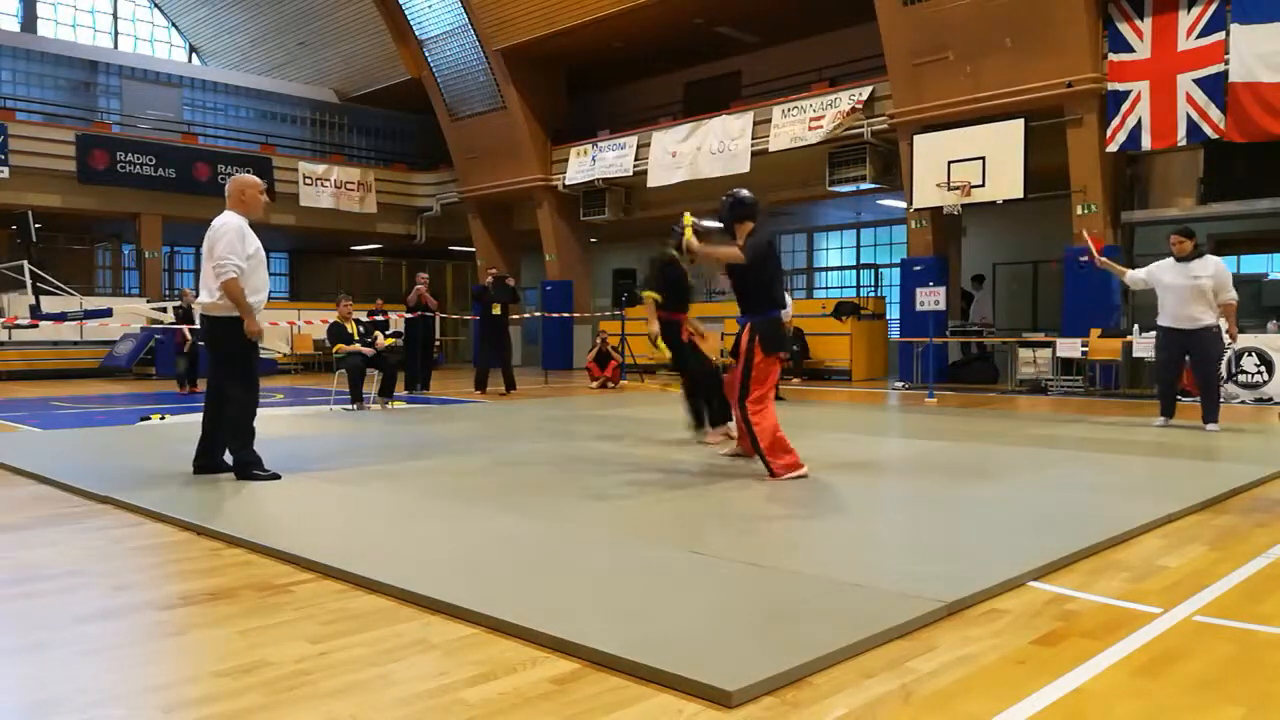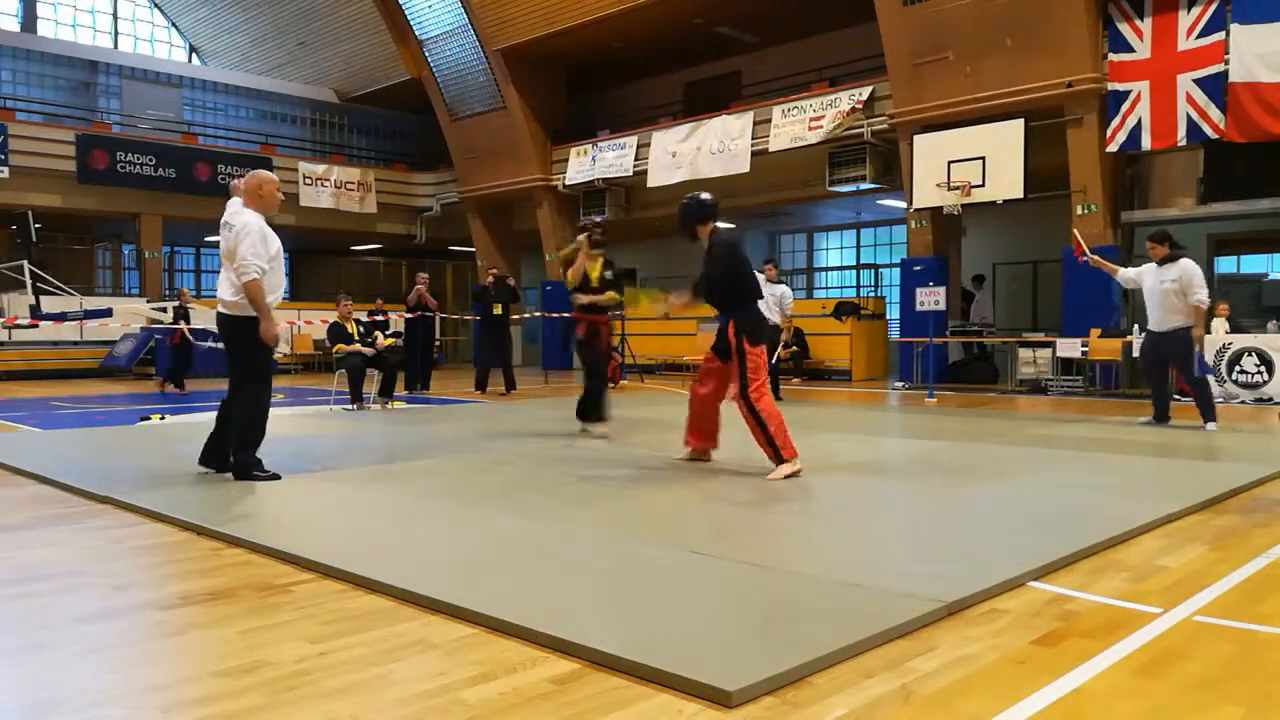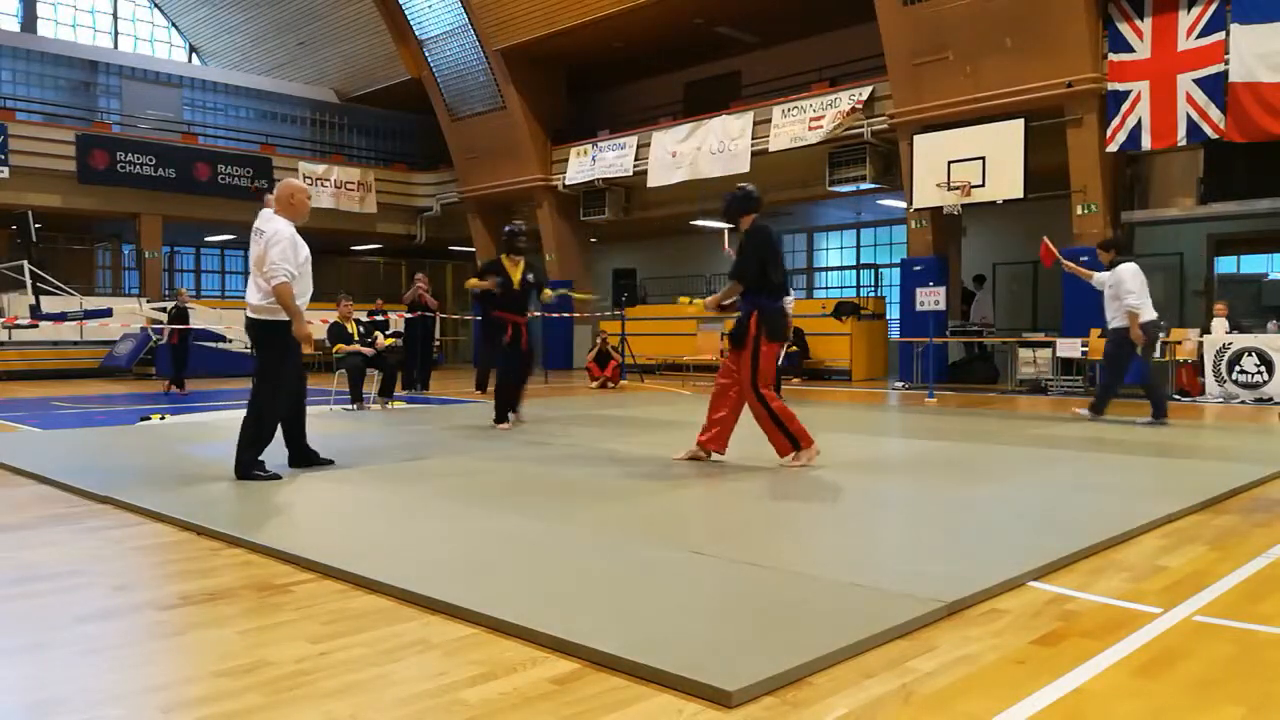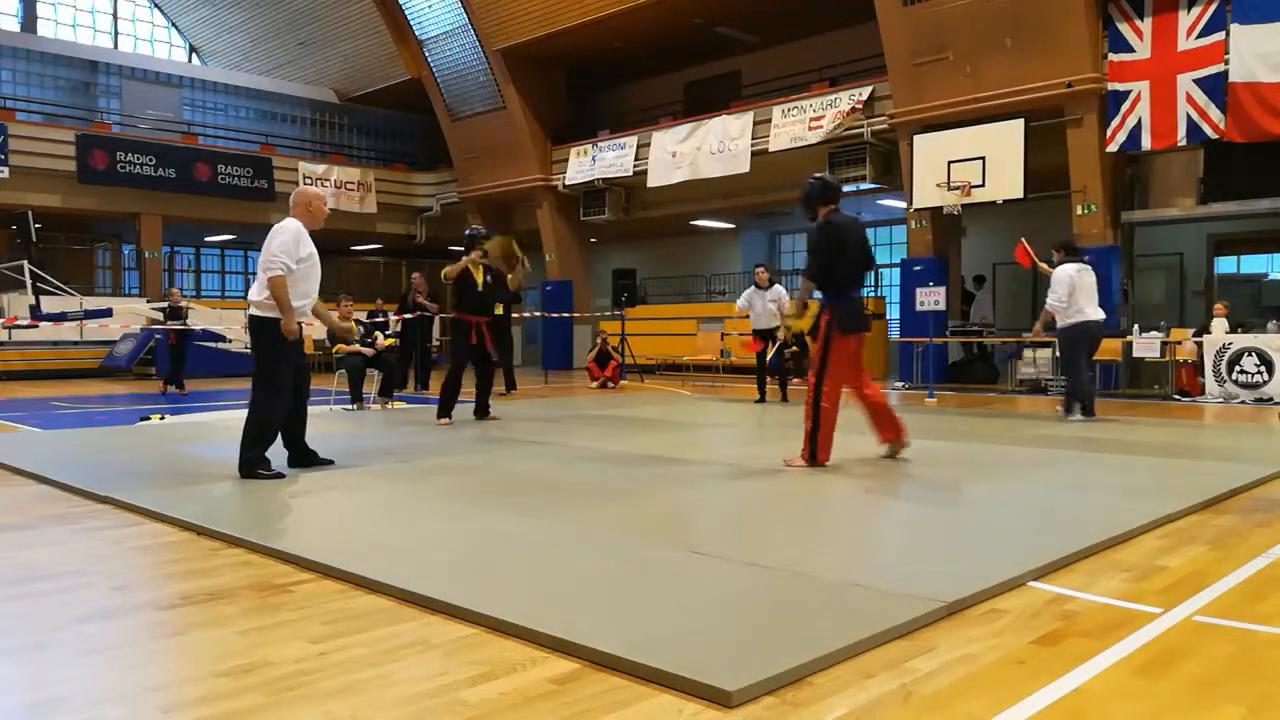
dt=0.5s
person 1, frame 1
left shoulder: (231, 224)
right shoulder: (232, 225)
right elbow: (229, 276)
right wrist: (250, 316)
left hip: (221, 319)
right hip: (230, 320)
left knee: (222, 389)
right knee: (242, 390)
left ankle: (208, 457)
right ankle: (245, 462)
person 1, frame 2
left shoulder: (235, 215)
right shoulder: (254, 225)
right elbow: (250, 278)
left wrist: (239, 191)
right wrist: (267, 319)
left hip: (235, 317)
right hip: (247, 320)
left knee: (242, 389)
right knee: (253, 391)
left ankle: (216, 452)
right ankle: (245, 462)
person 1, frame 3
left shoulder: (266, 222)
right shoulder: (283, 232)
right elbow: (280, 281)
left wrist: (270, 205)
right wrist: (298, 321)
left hip: (273, 322)
right hip: (273, 323)
left knee: (292, 388)
right knee: (270, 393)
left ankle: (300, 452)
right ankle: (248, 462)
person 1, frame 4
left shoulder: (299, 234)
right shoulder: (290, 229)
left elbow: (305, 292)
right elbow: (275, 273)
left wrist: (334, 323)
right wrist: (287, 316)
left hip: (284, 323)
right hip: (273, 322)
left knee: (297, 388)
right knee: (271, 392)
left ankle: (299, 452)
right ankle: (252, 461)
person 2, frame 1
left shoulder: (760, 242)
right shoulder: (754, 243)
left elbow: (739, 257)
right elbow: (735, 261)
left wrist: (700, 250)
right wrist: (703, 251)
left hip: (761, 331)
right hip: (760, 329)
left knee: (751, 400)
right knee: (737, 387)
left ankle: (788, 464)
right ankle: (746, 444)
person 2, frame 2
left shoulder: (720, 244)
right shoulder: (717, 244)
left elbow: (706, 290)
left wrist: (676, 303)
right wrist: (683, 299)
left hip: (743, 327)
right hip: (733, 326)
left knee: (751, 393)
right knee: (705, 384)
left ankle: (786, 458)
right ankle: (699, 446)
person 2, frame 3
left shoulder: (754, 235)
right shoulder: (762, 234)
left elbow: (742, 279)
left wrist: (717, 299)
right wrist: (727, 301)
left hip: (763, 320)
right hip: (761, 318)
left knee: (758, 387)
right knee: (728, 382)
left ankle: (802, 446)
right ankle: (706, 445)
person 2, frame 4
left shoulder: (827, 227)
right shoulder: (853, 225)
left elbow: (813, 273)
right elbow: (866, 265)
left wrist: (799, 302)
left hip: (837, 313)
right hip: (854, 309)
left knee: (822, 381)
right knee: (858, 378)
left ankle: (814, 454)
right ankle: (894, 435)
person 3, frame 1
left shoulder: (678, 264)
right shoulder: (666, 261)
right elbow: (649, 293)
left wrist: (694, 324)
right wrist: (653, 322)
left hip: (676, 327)
right hip: (668, 327)
left knee: (709, 371)
right knee: (697, 372)
left ankle: (718, 425)
right ankle: (701, 428)
person 3, frame 2
left shoulder: (610, 267)
right shoulder: (575, 263)
left elbow: (614, 296)
right elbow: (573, 281)
left wrist: (590, 298)
right wrist: (582, 253)
left hip: (603, 325)
right hip: (582, 324)
left knee: (601, 375)
right knee: (594, 370)
left ankle: (588, 417)
right ankle: (595, 418)
person 3, frame 3
left shoulder: (531, 269)
right shoulder: (493, 266)
left elbow: (544, 291)
right elbow: (470, 283)
left wrist: (548, 295)
right wrist: (483, 285)
left hip: (521, 326)
right hip: (501, 324)
left knee: (523, 368)
right knee: (506, 369)
left ankle: (512, 407)
right ankle: (501, 417)
person 3, frame 4
left shoulder: (489, 270)
right shoulder: (461, 268)
left elbow: (512, 283)
right elbow: (445, 275)
left wrist: (519, 269)
right wrist: (466, 260)
left hip: (482, 326)
right hip: (463, 325)
left knee: (487, 368)
right knee: (457, 367)
left ankle: (482, 410)
right ankle: (444, 413)
person 4, frame 1
left shoulder: (1213, 264)
right shoulder: (1161, 267)
left elbow: (1227, 297)
right elbow: (1134, 278)
left wrist: (1231, 324)
right wrist: (1108, 265)
left hip: (1204, 330)
right hip: (1169, 330)
left knee: (1207, 376)
right knee: (1166, 374)
left ankle: (1211, 420)
right ankle: (1166, 414)
person 4, frame 2
left shoulder: (1186, 267)
right shoulder: (1148, 270)
left elbow: (1199, 299)
right elbow: (1125, 276)
left wrist: (1198, 327)
right wrist: (1101, 263)
left hip: (1182, 332)
right hip: (1156, 332)
left knee: (1193, 376)
right knee: (1154, 376)
left ankle: (1209, 419)
right ankle: (1160, 416)
person 4, frame 3
left shoulder: (1123, 271)
right shoulder: (1122, 270)
left elbow: (1132, 302)
right elbow: (1098, 279)
left wrist: (1134, 329)
right wrist: (1074, 269)
left hip: (1132, 329)
right hip: (1146, 326)
left knee: (1111, 370)
right knee: (1146, 371)
left ankle: (1095, 410)
right ankle: (1159, 413)
person 4, frame 4
left shoulder: (1063, 270)
right shoulder: (1086, 269)
left elbow: (1055, 303)
left wrist: (1040, 323)
left hip: (1074, 327)
right hip: (1095, 324)
left knee: (1077, 369)
right knee: (1079, 367)
left ankle: (1087, 411)
right ankle: (1069, 407)
